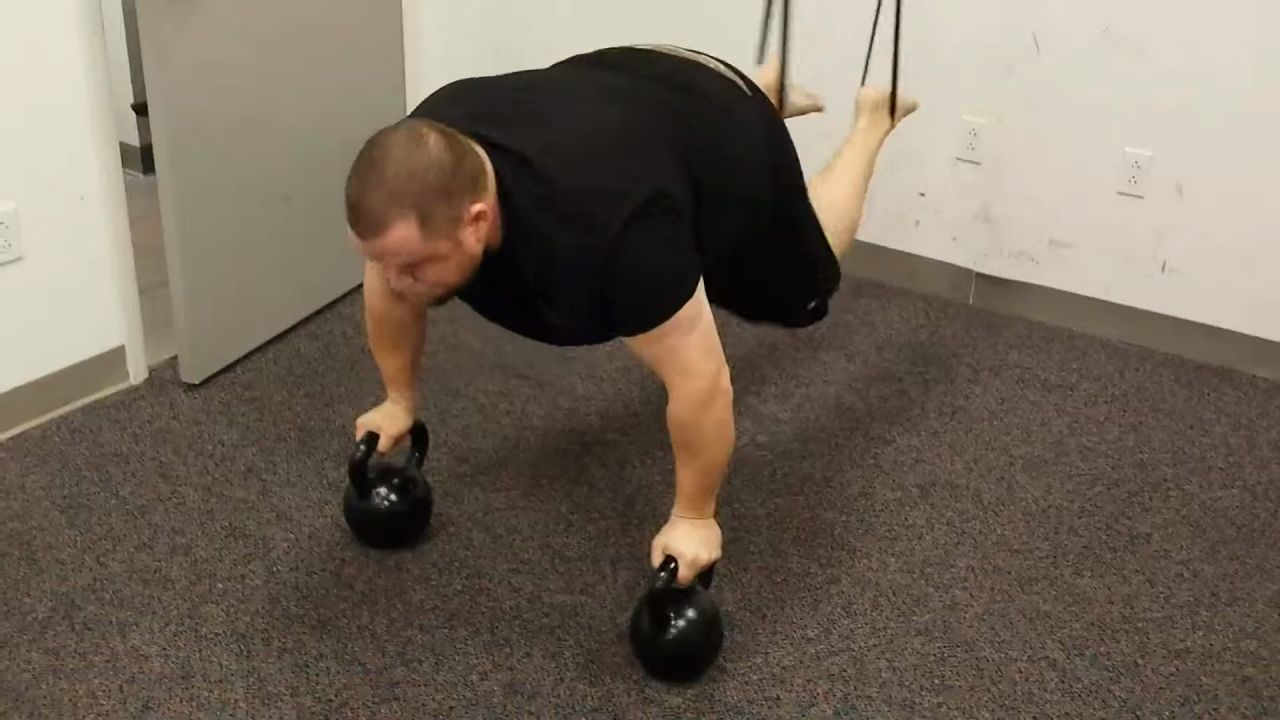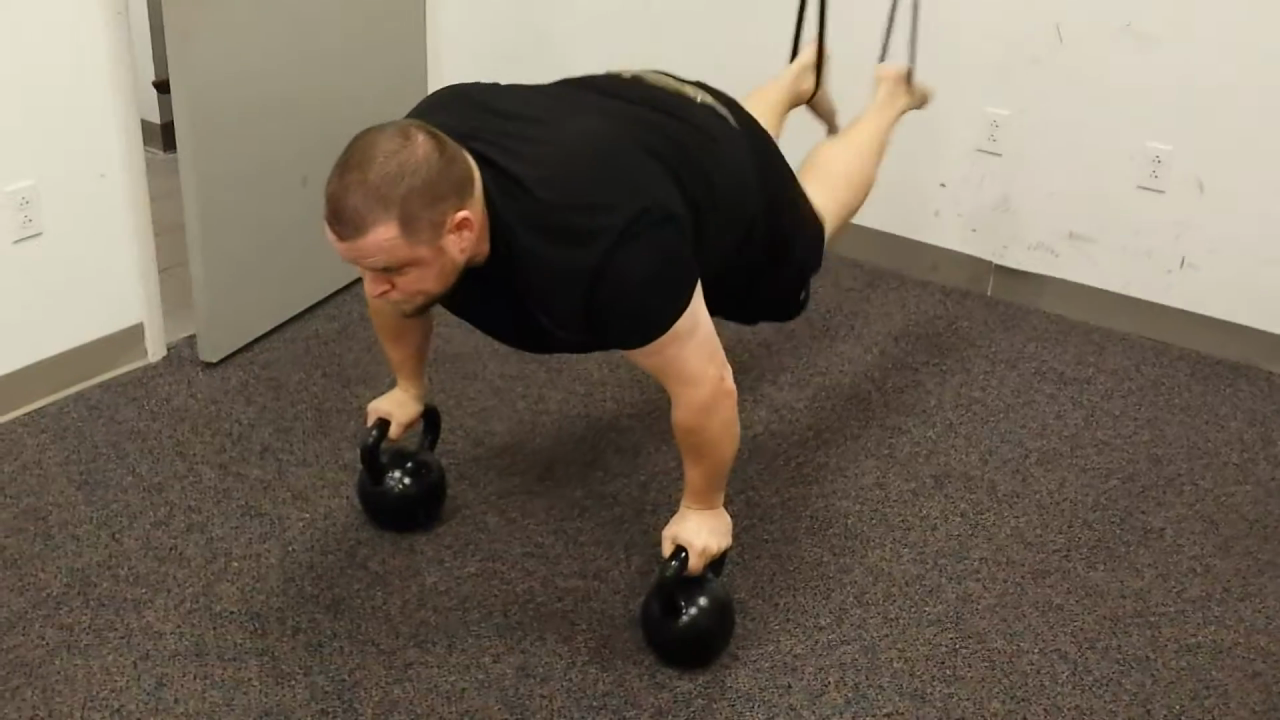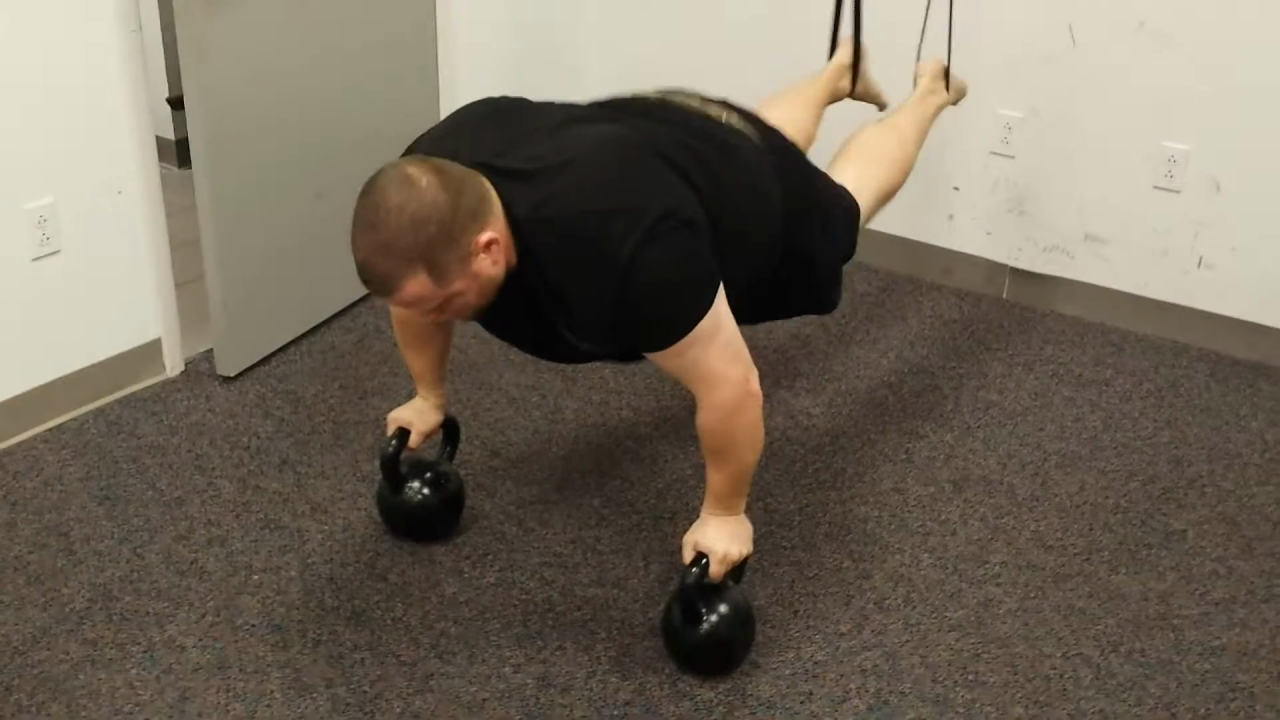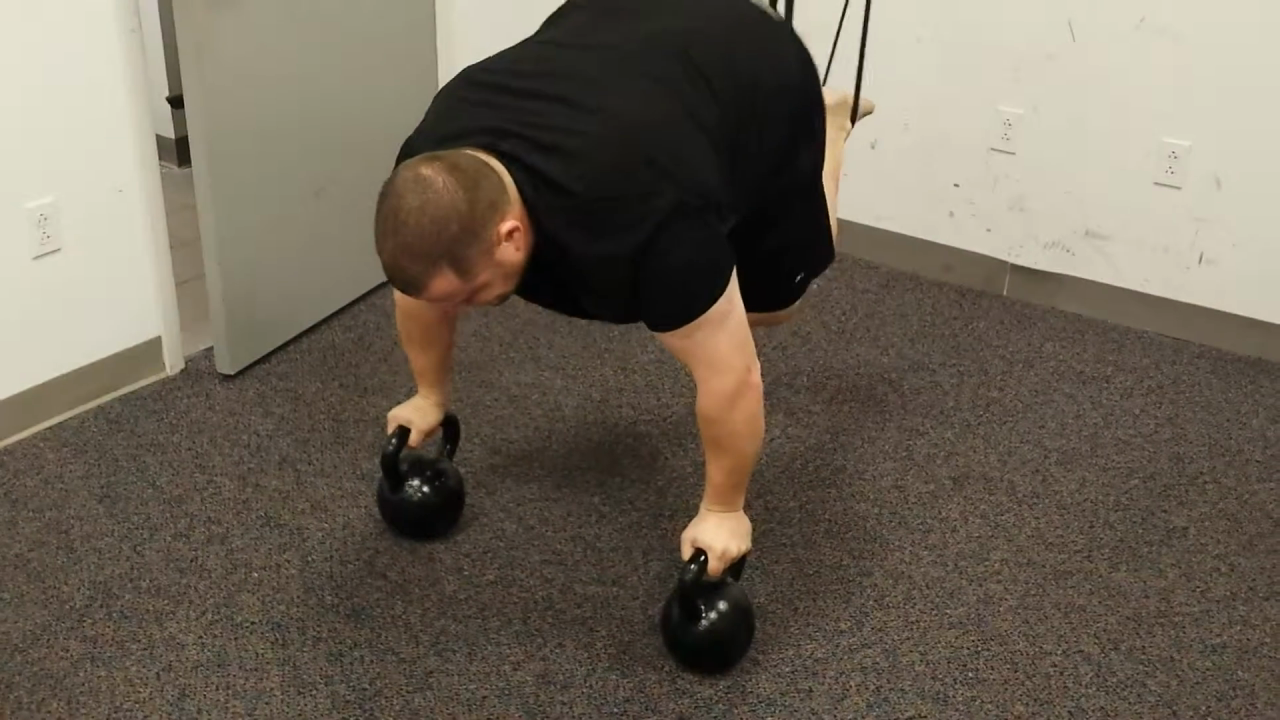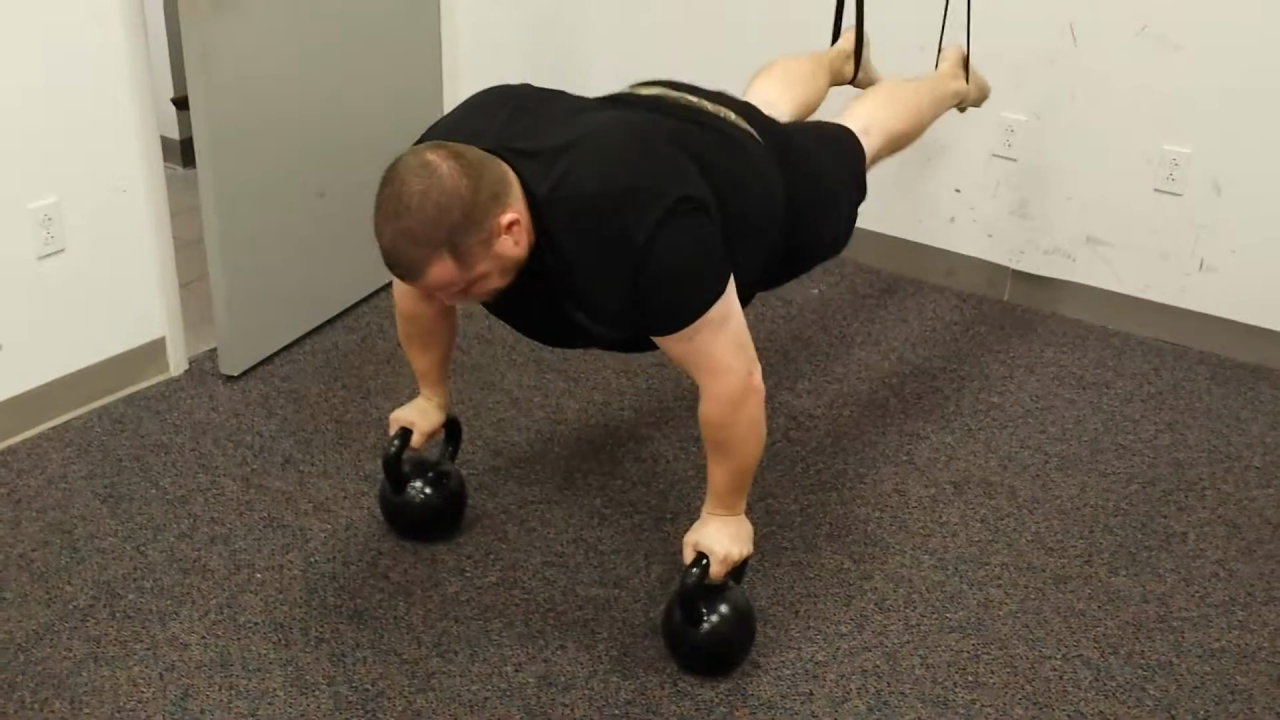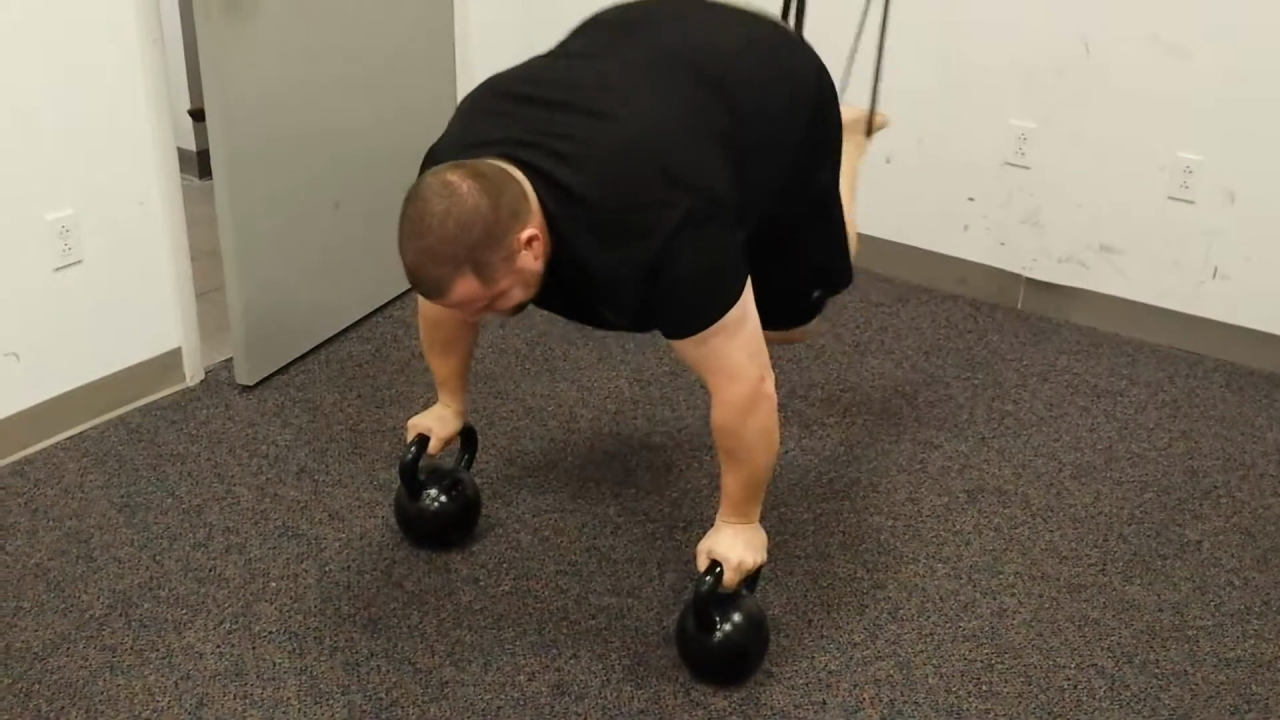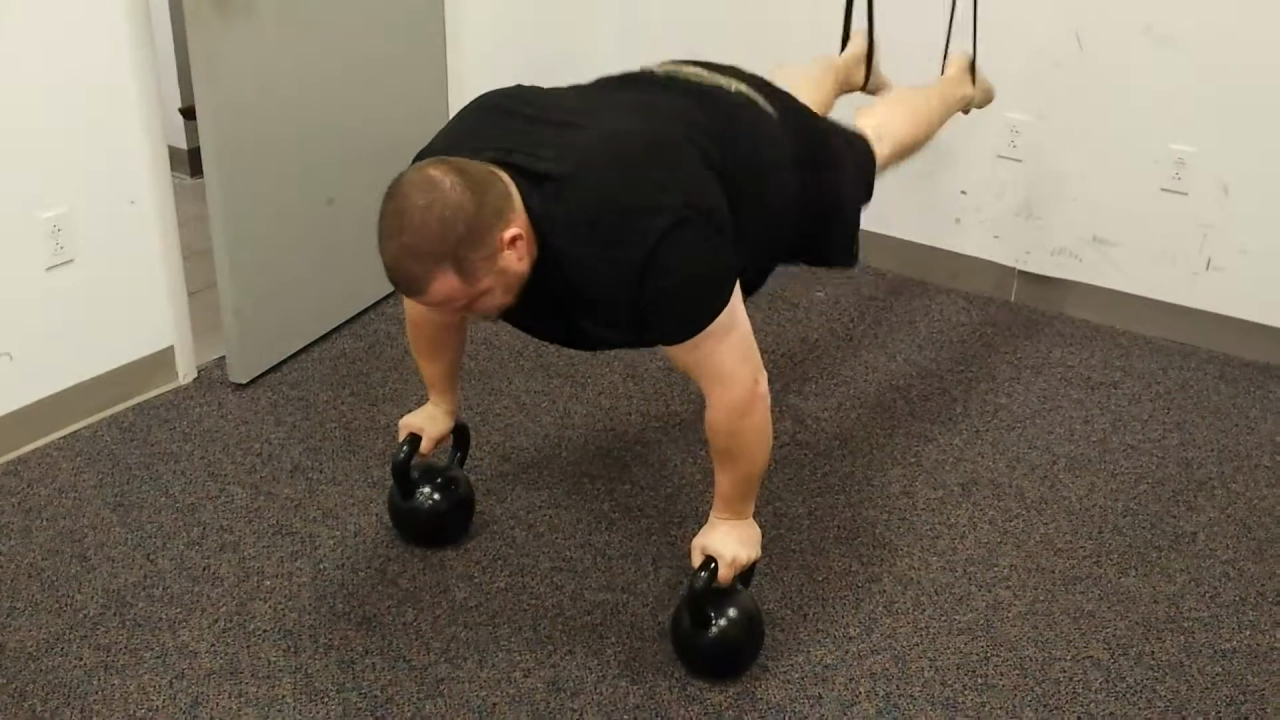
dt=0.7s
person 1, frame 1
left shoulder: (600, 229)
right shoulder: (421, 172)
left elbow: (699, 381)
right elbow: (389, 286)
left wrist: (694, 520)
right wrist: (399, 402)
left hip: (731, 139)
left knee: (798, 294)
left ankle: (872, 120)
right ankle: (768, 92)
person 1, frame 2
left shoulder: (593, 245)
right shoulder: (415, 166)
left elbow: (706, 386)
right elbow: (393, 287)
left wrist: (703, 509)
right wrist: (409, 388)
left hip: (723, 169)
left knee: (805, 226)
left ankle: (888, 97)
right ankle: (798, 79)
person 1, frame 3
left shoulder: (620, 250)
right shoulder: (430, 186)
left elbow: (731, 387)
right elbow: (414, 290)
left wrist: (725, 515)
right wrist: (429, 397)
left hip: (759, 200)
left knee: (837, 212)
left ankle: (928, 95)
right ankle: (835, 75)
person 1, frame 4
left shoulder: (634, 220)
right shoulder: (433, 164)
left elbow: (731, 376)
right elbow: (421, 283)
left wrist: (723, 512)
right wrist: (429, 396)
left knee: (769, 304)
left ankle: (832, 121)
person 1, frame 5
left shoulder: (636, 230)
right shoulder: (447, 172)
left elbow: (733, 380)
right elbow: (420, 288)
left wrist: (724, 515)
right wrist: (431, 397)
left hip: (753, 179)
left knee: (858, 134)
right knee: (766, 106)
left ankle: (949, 82)
right ankle: (843, 57)
person 1, frame 6
left shoulder: (650, 229)
right shoulder: (456, 173)
left elbow: (745, 385)
right elbow: (442, 289)
left wrist: (739, 525)
right wrist: (449, 404)
left hip: (775, 82)
left knee: (787, 321)
left ankle: (849, 137)
person 1, frame 7
left shoulder: (638, 238)
right shoulder: (451, 178)
left elbow: (738, 388)
right elbow: (430, 298)
left wrist: (733, 520)
right wrist: (441, 403)
left hip: (759, 153)
right hip: (662, 101)
left knee: (868, 143)
left ankle: (954, 85)
right ankle: (850, 65)
